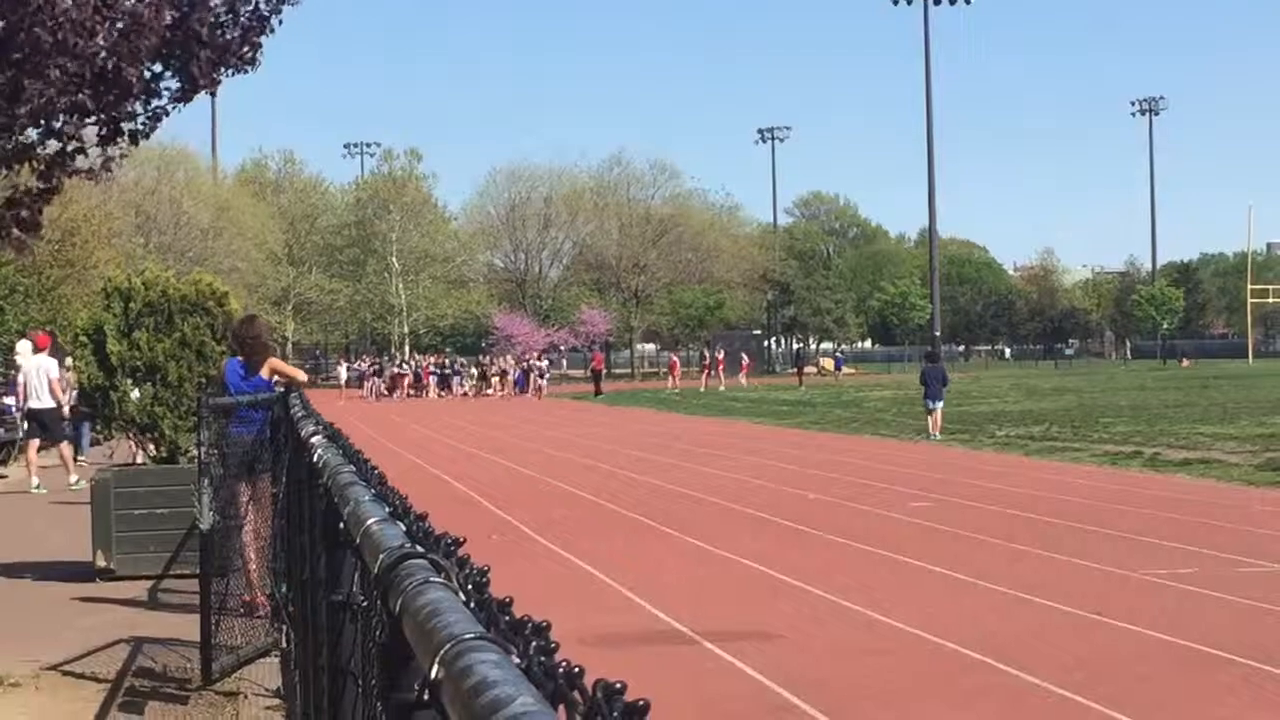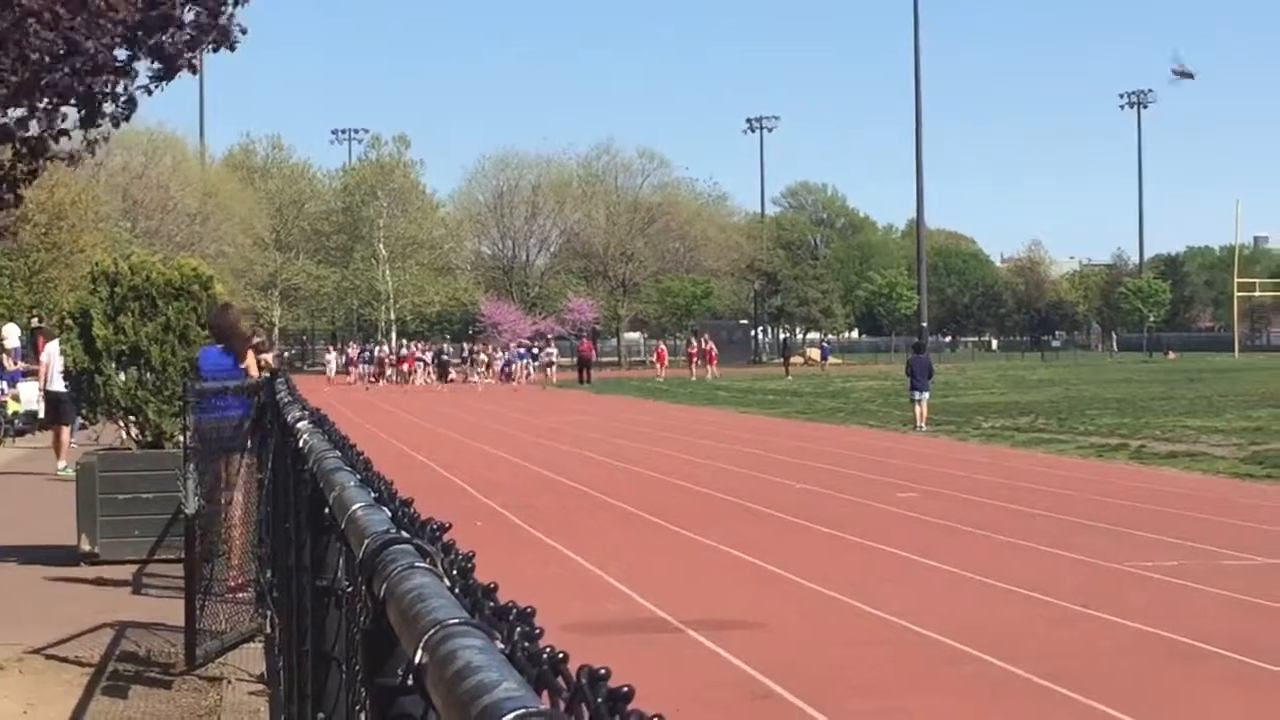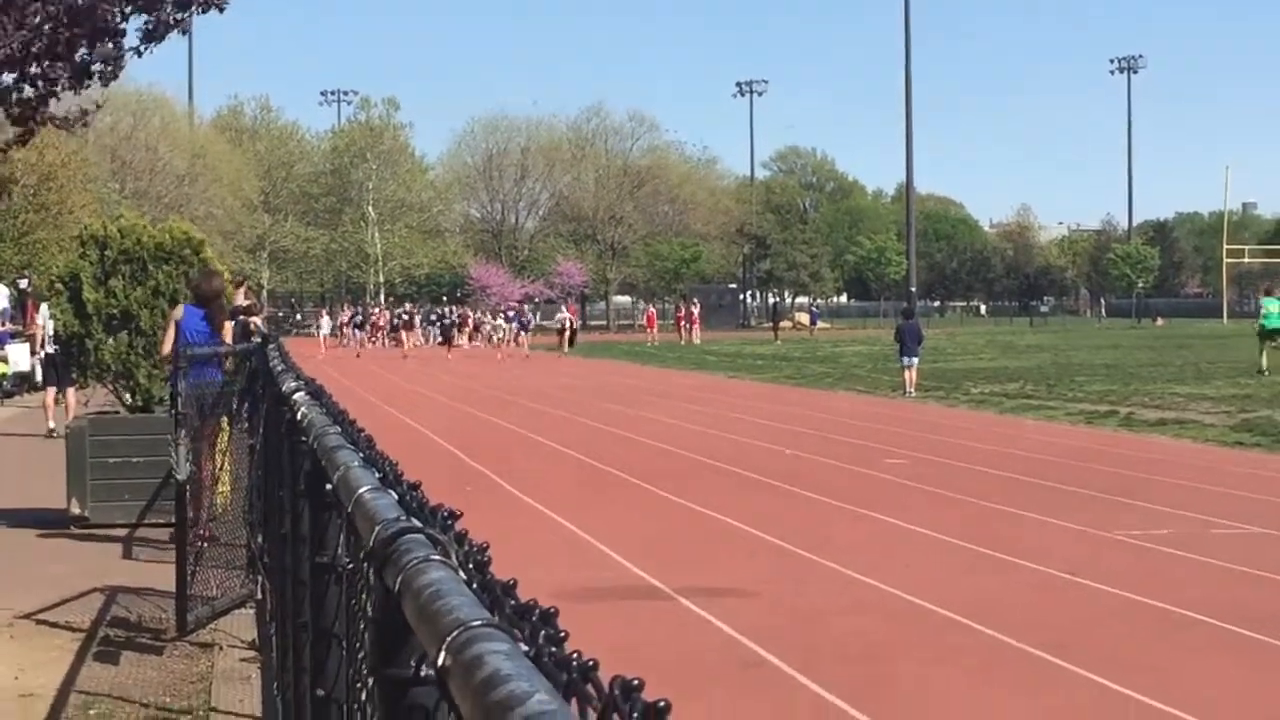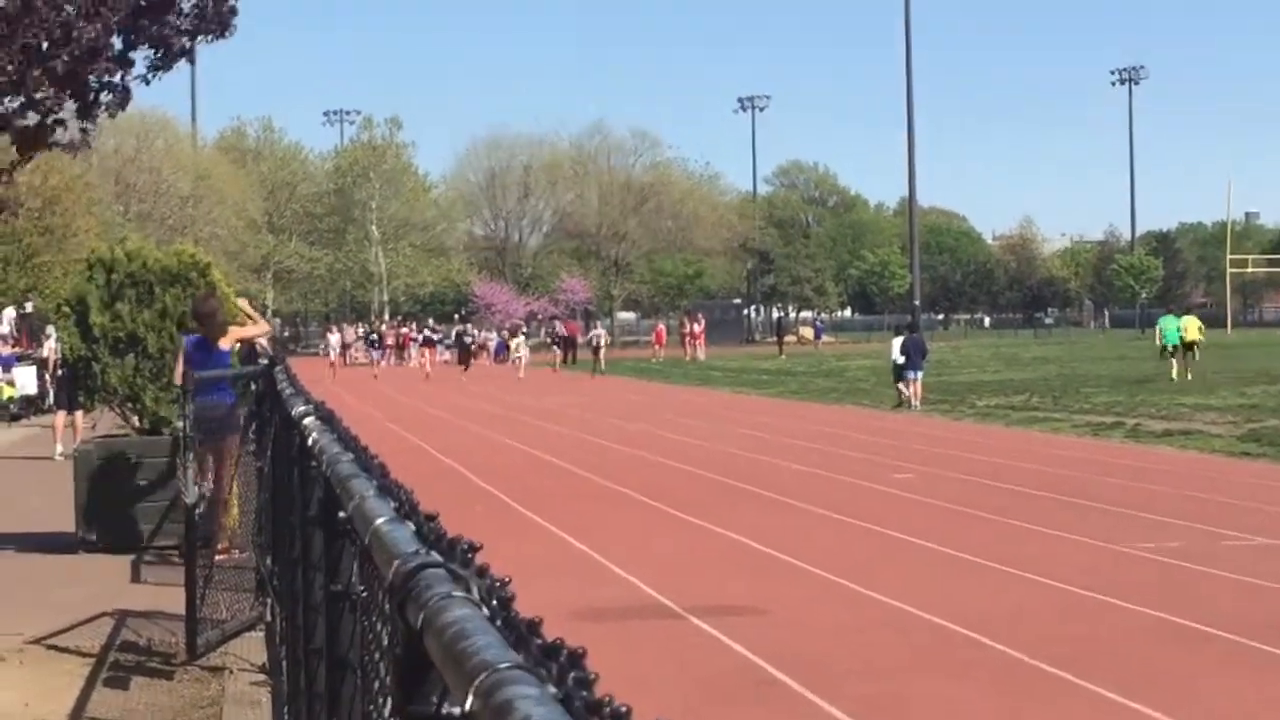
dt=1s
person 1, frame 1
left shoulder: (227, 366)
right shoulder: (268, 363)
right elbow: (303, 378)
right wrist: (280, 378)
left hip: (236, 441)
right hip: (263, 440)
left knee: (244, 518)
right knee: (262, 518)
left ankle: (255, 594)
right ankle: (258, 593)
person 1, frame 2
left shoulder: (203, 354)
right shoulder: (245, 353)
left hip: (206, 425)
right hip: (235, 425)
left knee: (214, 495)
right knee: (238, 499)
right ankle: (236, 576)
person 1, frame 3
left shoulder: (180, 312)
right shoulder: (223, 321)
left elbow: (165, 352)
left hip: (185, 385)
right hip: (213, 387)
right knee: (206, 457)
left ankle: (186, 516)
right ankle: (201, 525)
person 1, frame 4
left shoulder: (188, 342)
right shoulder: (227, 335)
left elbow: (178, 380)
right elbow: (264, 329)
right wrist: (247, 309)
left hip: (199, 408)
right hip: (225, 409)
left knee: (200, 476)
right knee: (223, 477)
right ankle: (220, 541)
